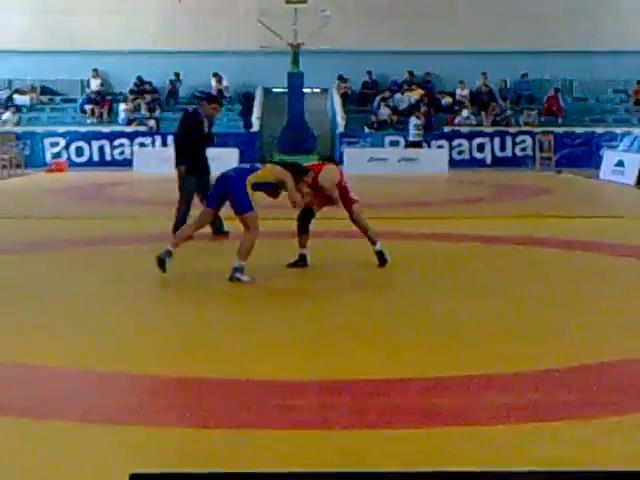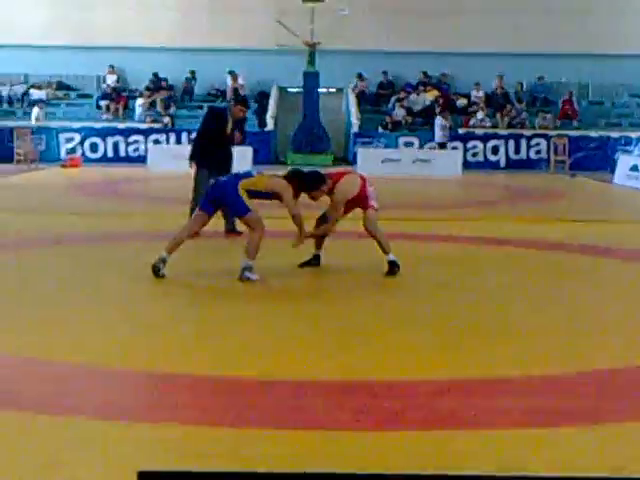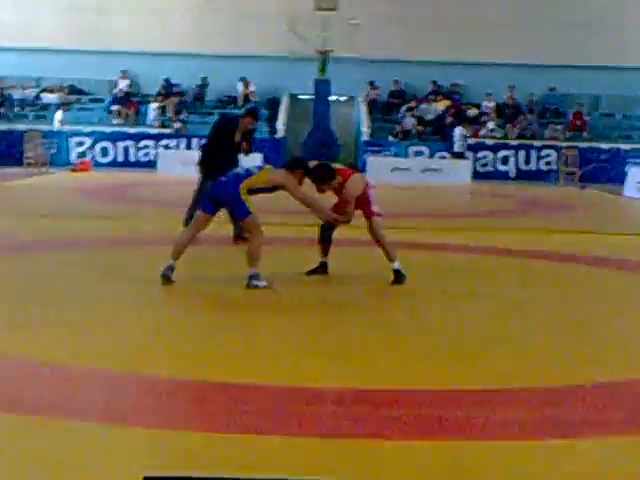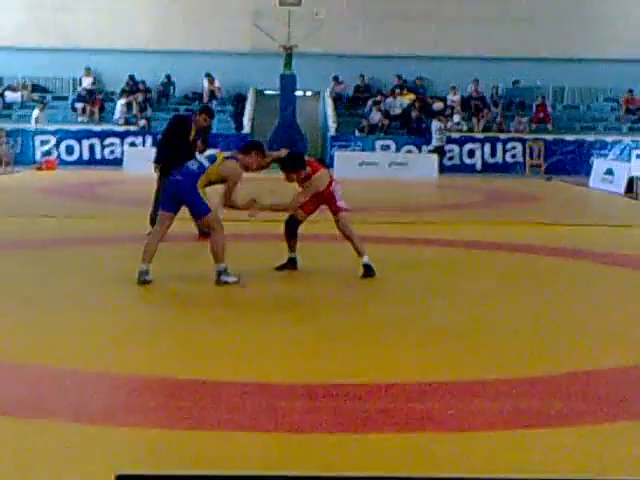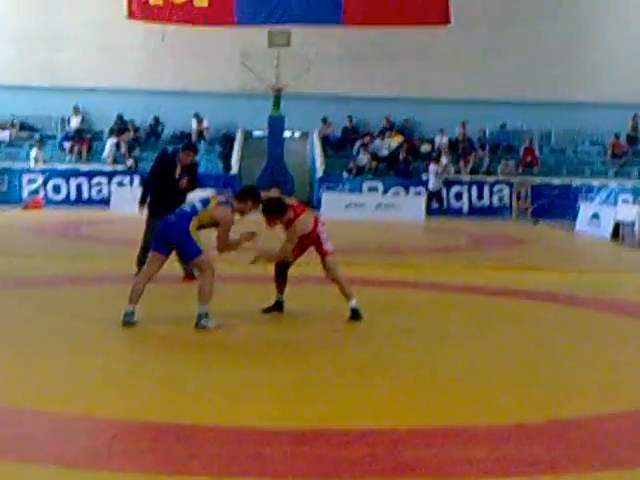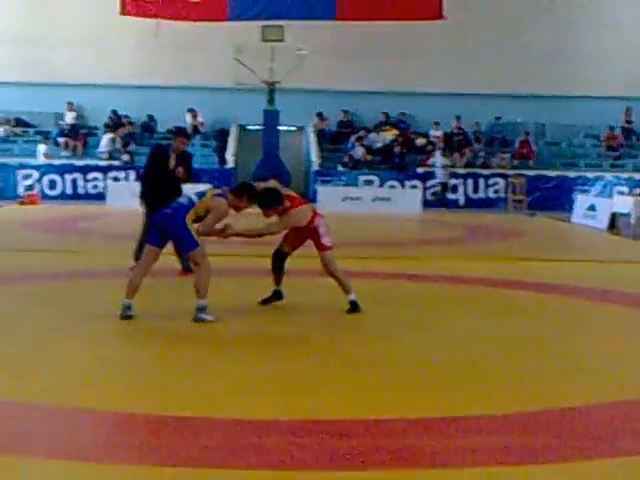
dt=0.3s
person 1, frame 1
left shoulder: (272, 170)
right shoulder: (286, 175)
left elbow: (274, 194)
right elbow: (297, 201)
left hip: (225, 178)
right hip: (239, 184)
left knee: (200, 222)
right knee: (252, 228)
left ankle: (168, 252)
right ankle: (237, 270)
person 1, frame 2
left shoulder: (275, 181)
right shoulder: (285, 186)
left elbow: (290, 203)
right elbow: (294, 212)
right wrist: (302, 232)
left hip: (220, 184)
right hip: (233, 189)
left knee: (192, 226)
right knee: (257, 228)
left ankle: (162, 260)
right ankle: (247, 270)
person 1, frame 3
left shoulder: (273, 170)
right shoulder: (285, 178)
right elbow: (307, 200)
right wrist: (332, 215)
left hip: (218, 184)
right hip: (233, 191)
left knee: (193, 228)
right knee: (255, 233)
left ankle: (169, 267)
right ankle: (253, 277)
person 1, frame 4
left shoulder: (229, 156)
right shoulder: (235, 169)
right elbow: (226, 201)
right wrist: (242, 206)
left hip: (174, 182)
right hip: (190, 187)
left knee: (159, 229)
right knee: (216, 228)
left ankle: (143, 272)
right ankle: (222, 273)
person 1, frame 5
left shoulder: (224, 199)
right shoulder: (227, 214)
right elbow: (221, 247)
right wrist: (242, 240)
left hip: (167, 223)
right hip: (182, 229)
left knee: (148, 270)
right knee: (207, 271)
left ankle: (129, 313)
right ankle: (202, 317)
person 1, frame 6
left shoulder: (219, 193)
right shoulder: (223, 206)
right elbow: (202, 230)
left hip: (162, 216)
right hip: (178, 220)
left knee: (144, 264)
right knee: (203, 264)
left ankle: (127, 307)
right ankle: (200, 311)
person 2, frame 1
left shoulder: (208, 120)
right shoulder: (189, 116)
right elbow: (179, 140)
left wrist: (210, 138)
right wrist: (180, 163)
left hip: (200, 164)
right hip: (187, 165)
left knee: (208, 196)
right knee: (186, 197)
left ankle: (217, 227)
right ankle: (179, 229)
person 2, frame 2
left shoulder: (240, 120)
right shoulder: (215, 113)
right elbow: (200, 135)
right wrist: (194, 156)
left hip: (223, 161)
right hip: (206, 160)
right knee: (200, 192)
left ankle: (230, 226)
person 2, frame 3
left shoulder: (250, 130)
right shoulder: (225, 122)
left elbow: (247, 148)
right elbow: (210, 142)
left wrist: (246, 148)
right wrist: (203, 163)
left hip: (230, 168)
right hip: (212, 167)
right knee: (200, 197)
left ankle: (239, 233)
right ankle: (189, 226)
person 2, frame 4
left shoulder: (205, 128)
right shoulder: (178, 120)
right elbow: (164, 140)
right wrist: (158, 161)
right hip: (169, 165)
right knee: (160, 196)
left ankle: (203, 229)
right ankle: (155, 226)
person 2, frame 5
left shoulder: (192, 166)
right shoulder: (164, 158)
left elbow: (193, 185)
right elbow: (150, 179)
left wrist: (187, 184)
right wrist: (143, 199)
left hip: (177, 208)
right hip: (157, 206)
right knee: (149, 238)
left ankle: (188, 271)
right ankle: (142, 267)
person 2, frame 6
left shoulder: (186, 156)
right shoulder: (157, 150)
left elbow: (189, 177)
right elbow: (147, 173)
left wrist: (183, 175)
right wrist: (144, 195)
left hip: (173, 200)
right hip: (154, 199)
right knee: (147, 231)
left ankle: (185, 264)
right ankle: (139, 261)
person 3, frame 1
left shoulder: (323, 181)
left elbow: (336, 200)
left hip: (341, 185)
right hip: (323, 189)
left knee: (357, 218)
right knee: (303, 217)
left ankle: (378, 251)
right ankle: (303, 257)
person 3, frame 2
left shoulder: (339, 193)
left elbow: (330, 227)
left wrist: (307, 235)
left hip: (365, 194)
right hip: (349, 197)
left knee: (370, 226)
right knee: (321, 222)
left ankle: (392, 261)
right ankle: (316, 257)
person 3, frame 3
left shoulder: (348, 189)
right shoulder: (330, 173)
left elbow: (348, 218)
right elbow: (314, 165)
left hip: (364, 196)
right hip: (346, 199)
left knee: (376, 234)
right knee: (326, 228)
left ankle: (397, 270)
right ankle: (323, 265)
person 3, frame 4
left shoulder: (315, 181)
left elbow: (290, 206)
left wrist: (262, 207)
left hip: (329, 193)
right hip: (312, 194)
left knee: (344, 228)
right knee: (291, 223)
left ankle: (366, 264)
right ankle: (292, 260)
person 3, frame 5
left shoulder: (296, 226)
right shoulder: (283, 205)
left elbow: (282, 255)
left wrist: (262, 255)
left hip: (317, 234)
right hip: (303, 234)
left knee: (332, 272)
right knee: (281, 265)
left ankle: (354, 308)
right ankle: (279, 302)
person 3, frame 6
left shoulder: (290, 217)
right shoulder: (280, 192)
left elbow: (261, 233)
right elbow: (271, 183)
left wrist: (234, 232)
left hip: (316, 227)
right hip: (300, 227)
left knee: (329, 266)
right knee: (278, 256)
left ankle: (352, 300)
right ankle: (277, 292)
